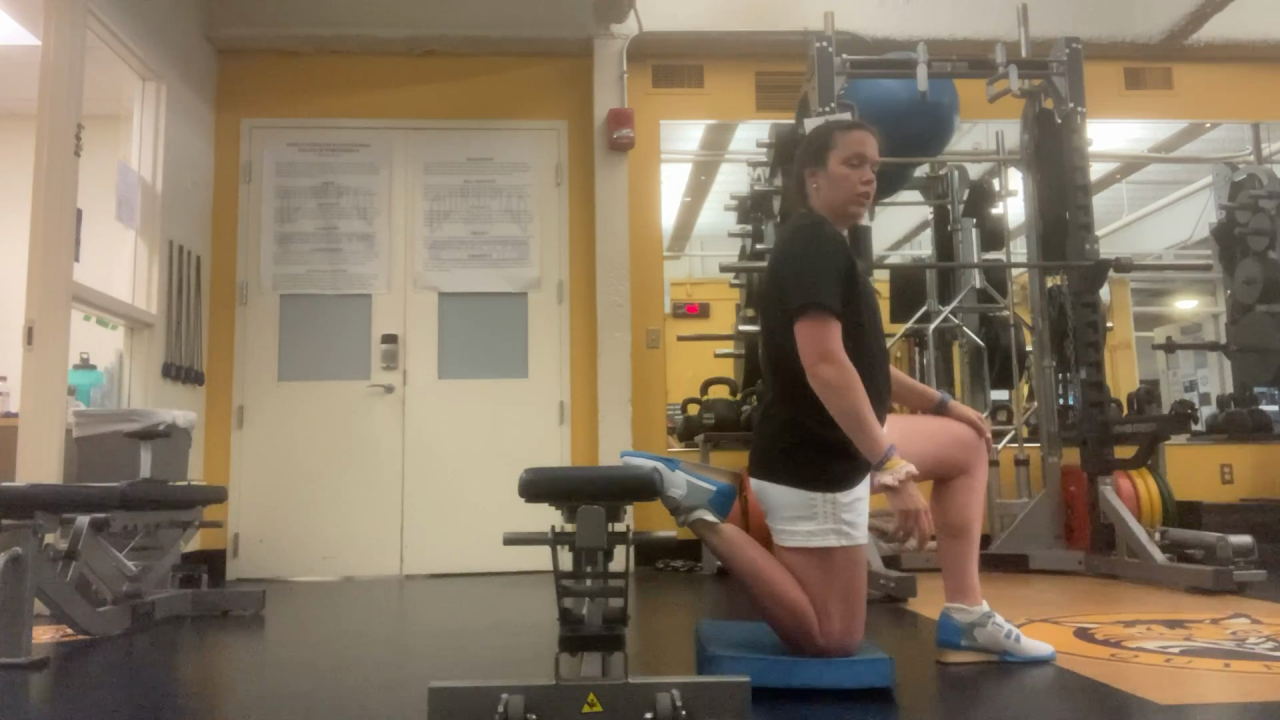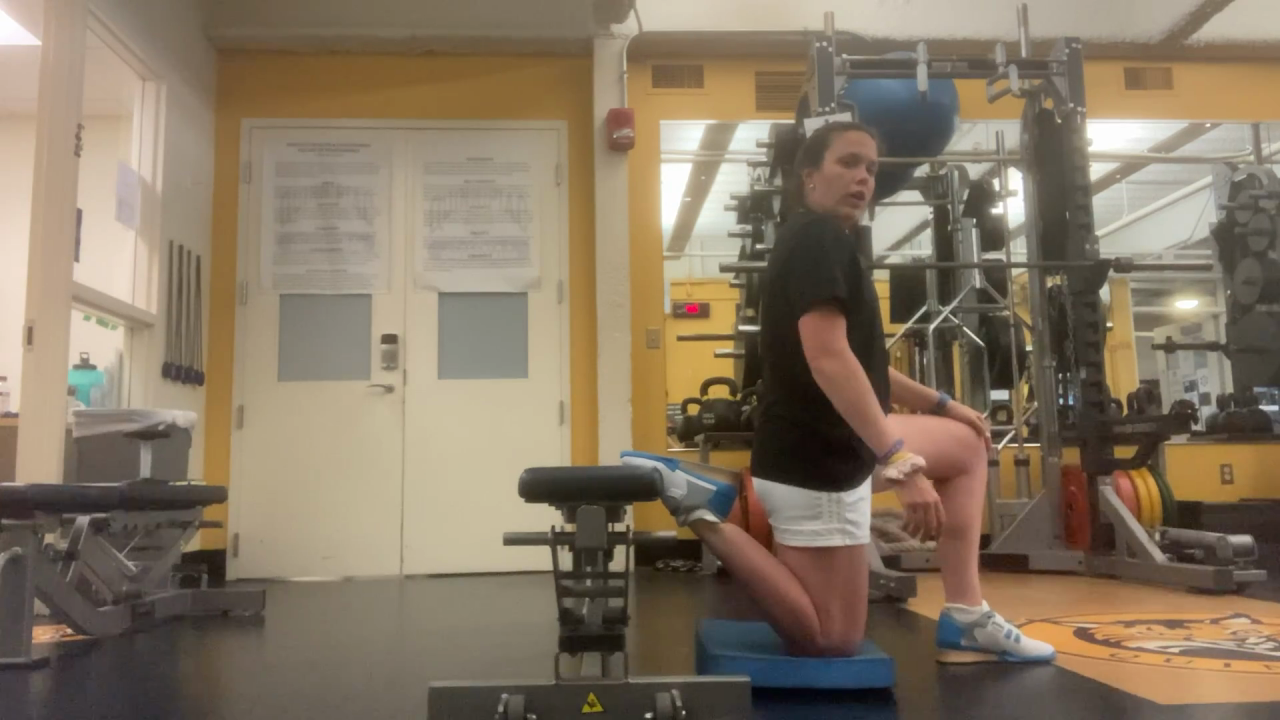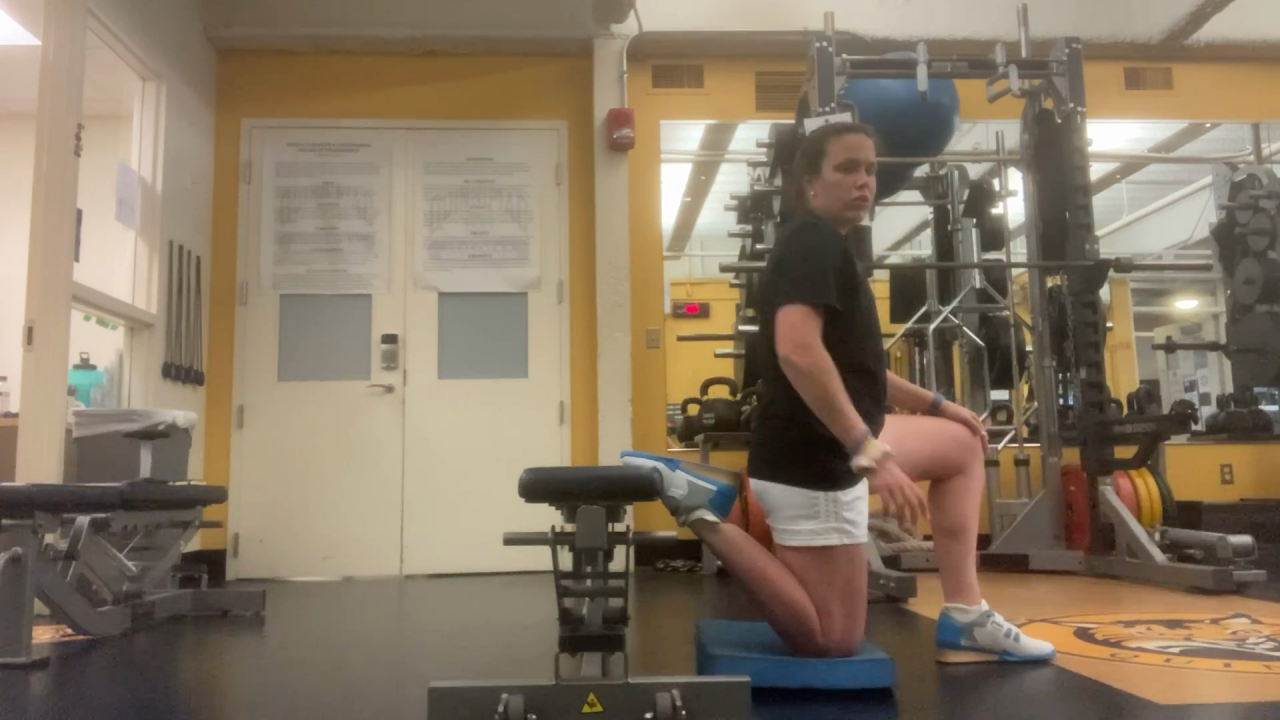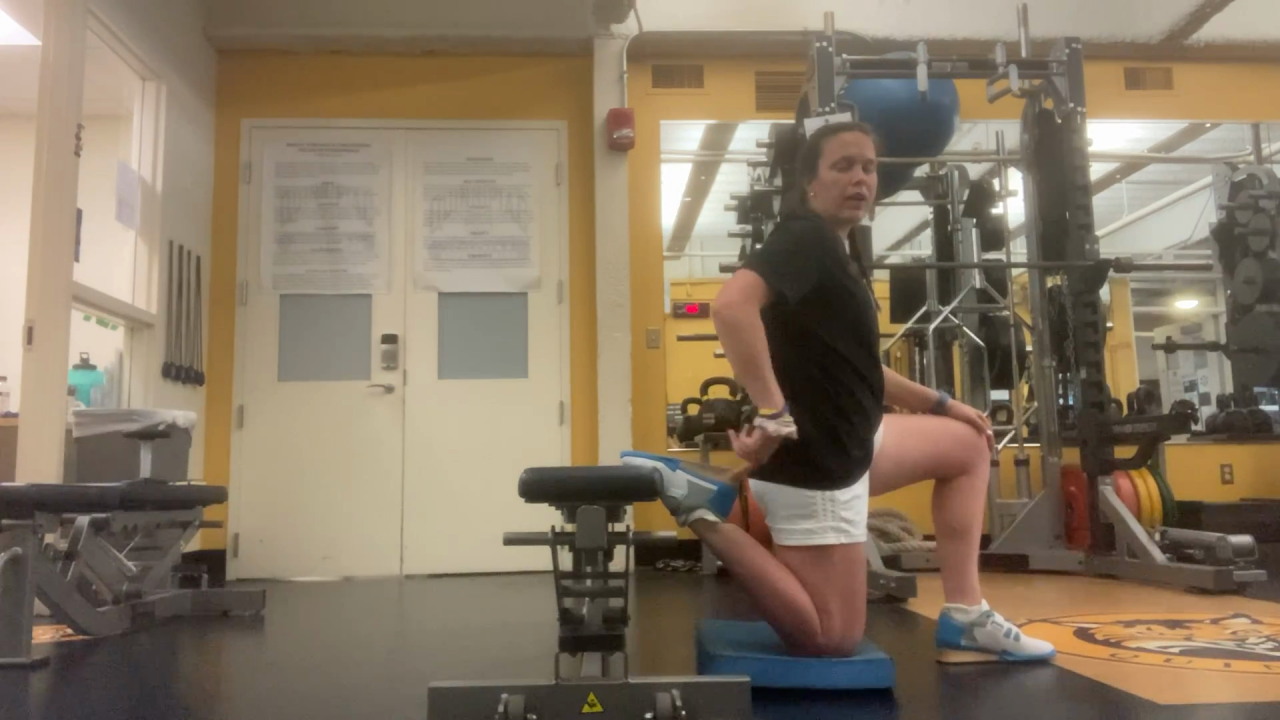
dt=0.7s
person 1, frame 1
left shoulder: (820, 242)
right shoulder: (816, 243)
left elbow: (859, 359)
right elbow: (825, 366)
left wrist: (942, 405)
right wrist: (894, 471)
left hip: (830, 442)
right hip: (810, 460)
left knee: (967, 444)
right knee: (831, 640)
left ankle: (965, 616)
right ankle: (705, 516)
person 1, frame 2
left shoulder: (821, 241)
right shoulder: (820, 239)
left elbow: (858, 358)
right elbow: (829, 361)
left wrist: (941, 404)
right wrist: (902, 465)
left hip: (831, 441)
right hip: (813, 459)
left knee: (965, 444)
right knee: (832, 640)
left ankle: (965, 616)
right ankle: (706, 513)
person 1, frame 3
left shoulder: (824, 246)
right shoulder: (815, 242)
right elbow: (800, 352)
left wrist: (937, 405)
right wrist: (871, 455)
left hip: (828, 446)
right hip: (808, 461)
left knee: (962, 444)
right knee: (832, 640)
left ankle: (964, 616)
right ankle: (706, 515)
person 1, frame 4
left shoulder: (837, 250)
right shoulder: (806, 238)
right elbow: (732, 304)
left wrist: (940, 403)
right wrist: (772, 414)
left hip: (847, 441)
right hip: (807, 456)
left knee: (968, 444)
right knee: (832, 640)
left ankle: (964, 616)
right ankle: (707, 514)
